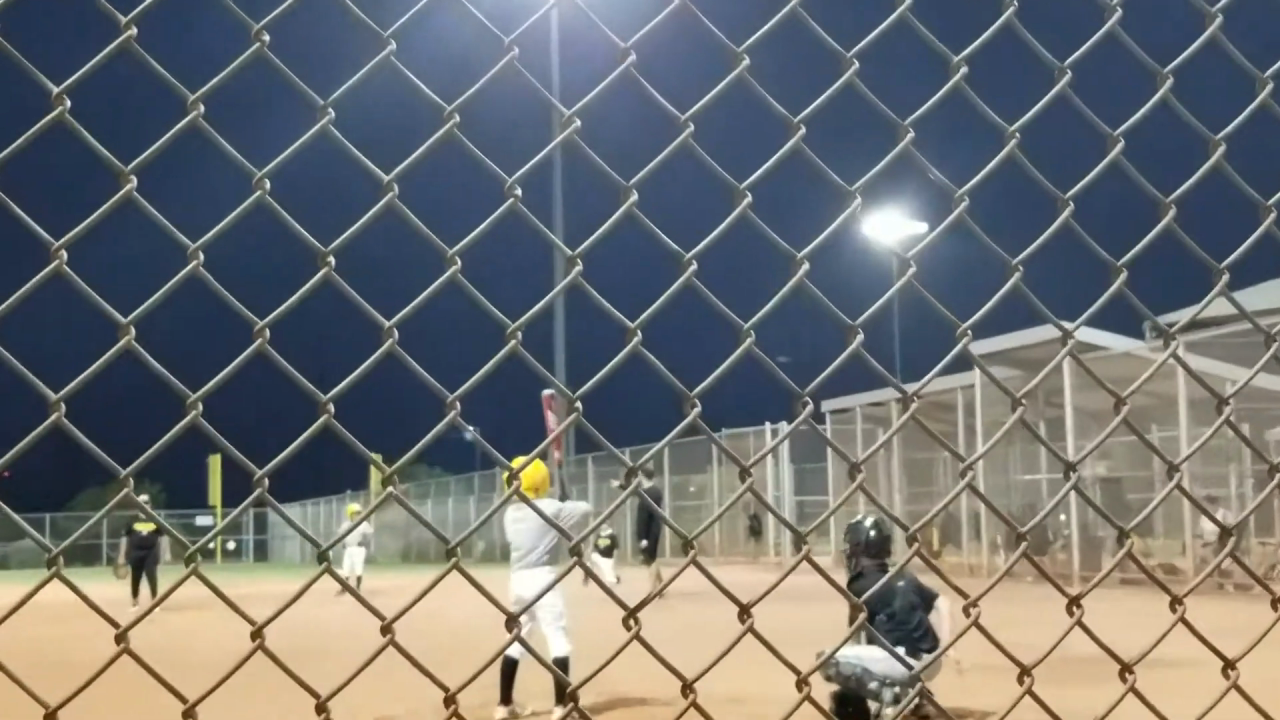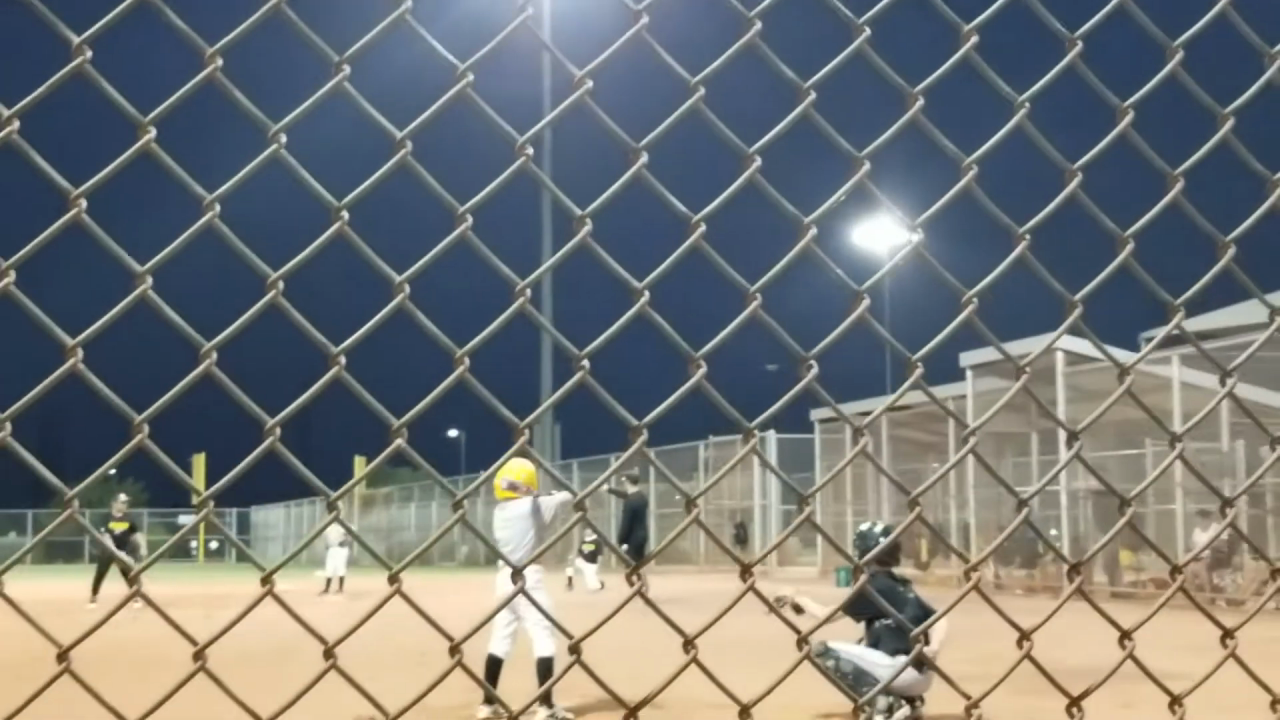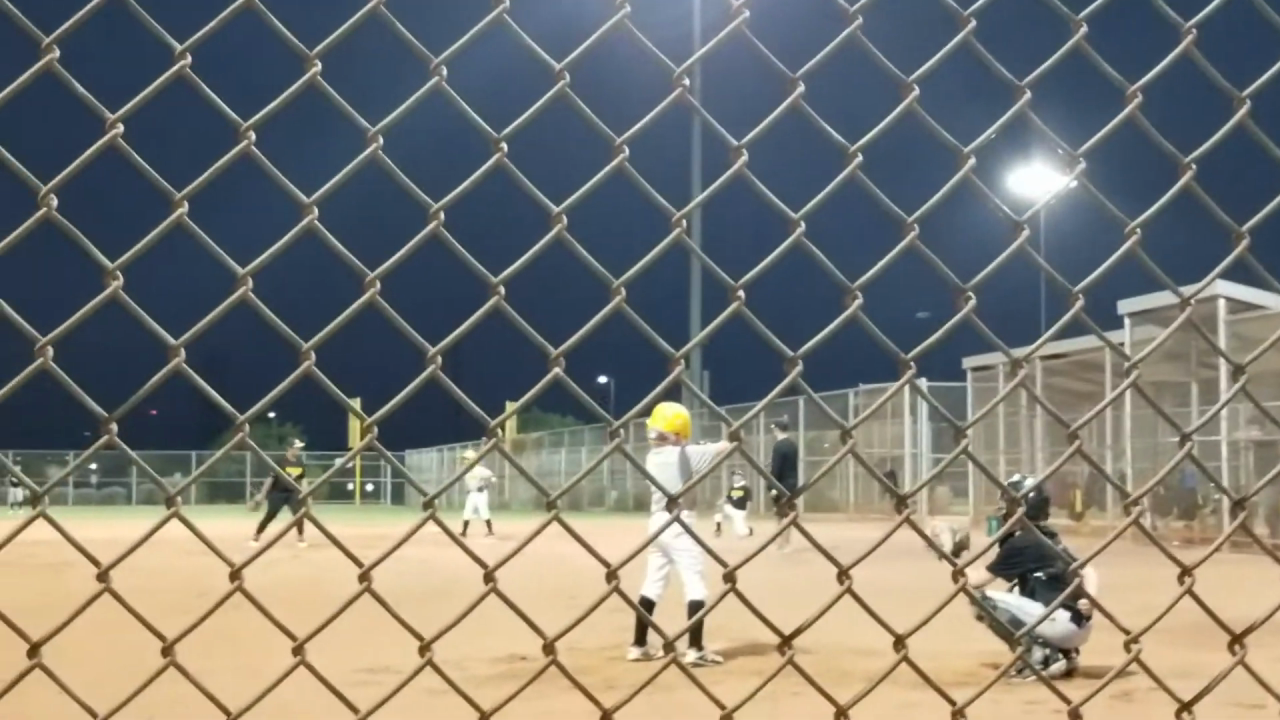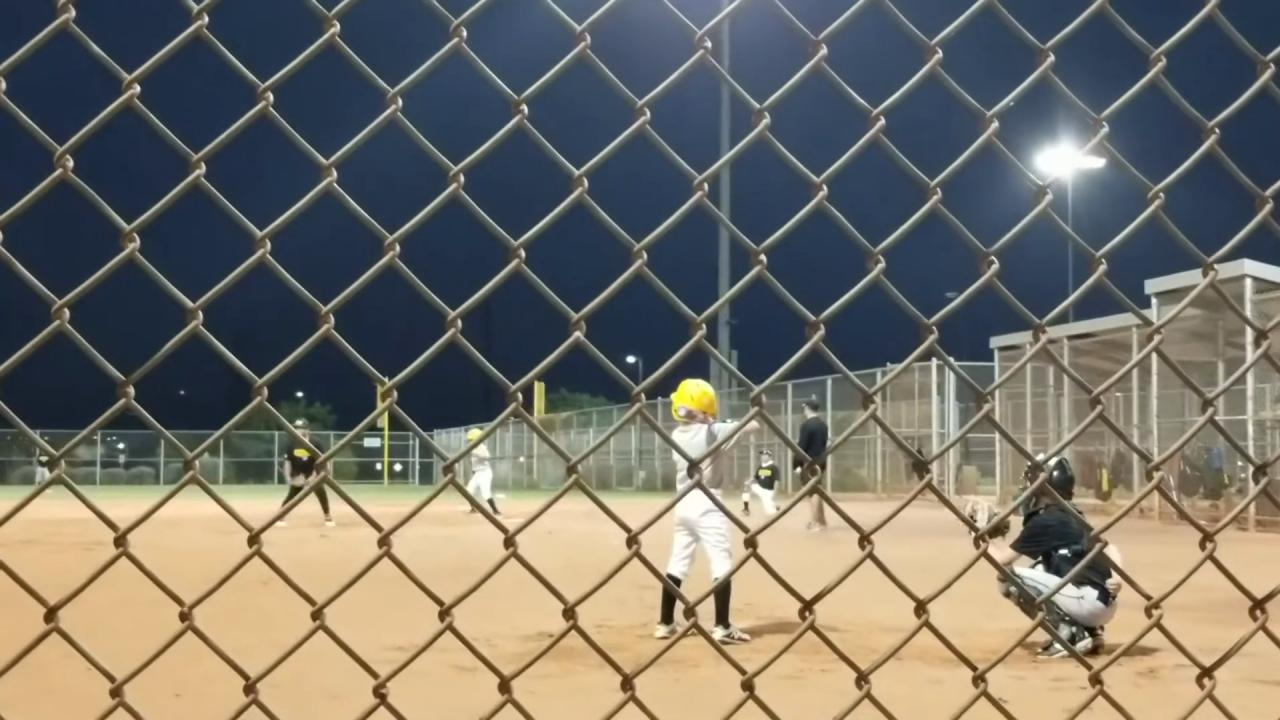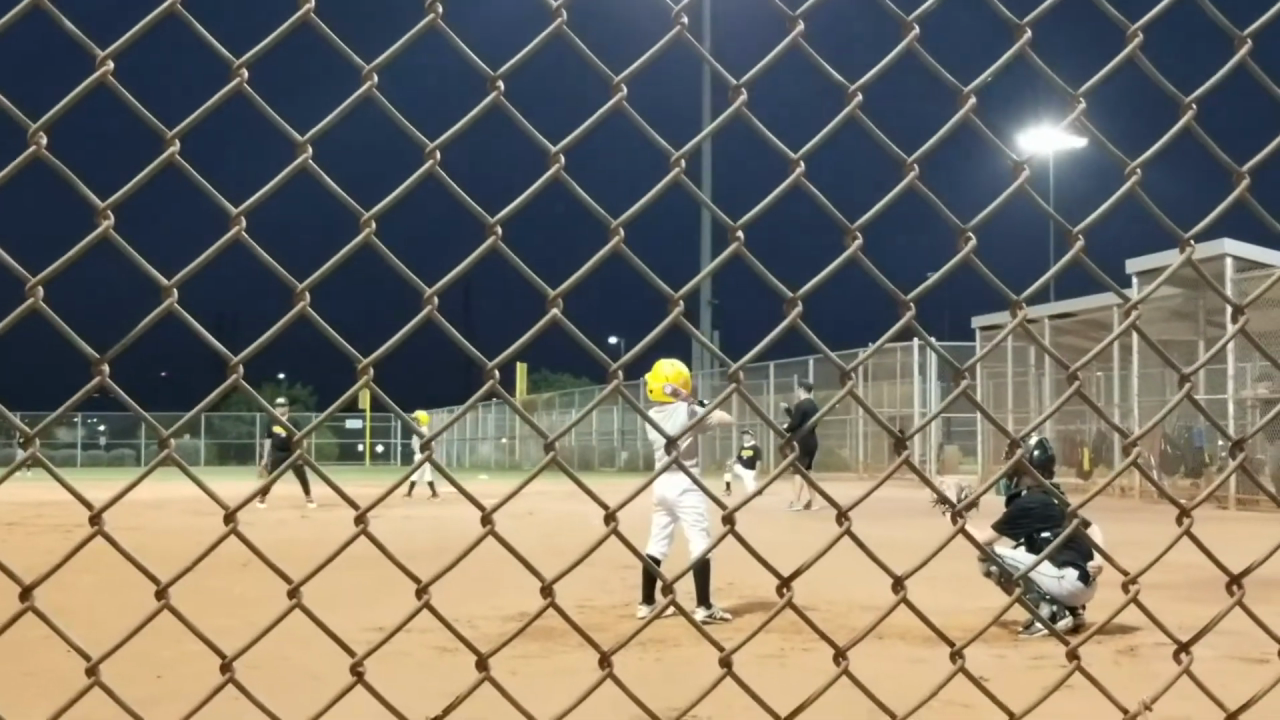
dt=0.7s
person 1, frame 1
left shoulder: (509, 513)
right shoulder: (550, 509)
right elbow: (586, 509)
right wrist: (567, 505)
left hip: (517, 580)
right hip: (542, 579)
left knee: (515, 641)
right knee: (558, 639)
person 1, frame 2
left shoulder: (499, 511)
right shoulder: (532, 505)
right elbow: (569, 495)
right wrist: (537, 493)
left hip: (504, 578)
right hip: (528, 577)
left knee: (500, 641)
right knee: (544, 640)
person 1, frame 3
left shoulder: (652, 456)
right shoulder: (686, 454)
right elbow: (726, 447)
right wrist: (720, 444)
left hip: (657, 524)
right hip: (680, 526)
left knee: (652, 585)
right knee: (695, 585)
left ankle: (638, 645)
right ankle: (695, 650)
person 1, frame 4
left shoulder: (677, 435)
right shoulder: (712, 432)
right elbow: (753, 425)
right wrist: (728, 423)
left hip: (684, 504)
right hip: (706, 505)
left knee: (678, 563)
right knee: (722, 563)
left ankle: (665, 623)
right ankle: (722, 627)
person 1, frame 5
left shoulder: (652, 415)
right shoulder: (687, 411)
right elbow: (726, 420)
right wrist: (703, 408)
left hip: (661, 484)
right hip: (685, 485)
left knee: (657, 543)
right knee: (700, 544)
left ankle: (647, 604)
right ankle: (704, 607)
person 2, frame 1
left shoulder: (861, 584)
right shoulder: (903, 576)
right elbow: (942, 603)
right wrist: (945, 646)
left hip: (902, 661)
right hip: (927, 662)
left knee: (828, 659)
person 2, frame 2
left shoulder: (873, 586)
right shoulder: (904, 587)
left elbow: (828, 614)
right elbow: (938, 619)
left wrist: (796, 599)
right wrist: (933, 648)
left hip: (903, 670)
right hip: (922, 677)
left knee: (823, 651)
left ankle: (887, 704)
right ankle: (908, 701)
person 2, frame 3
left shoulder: (1020, 543)
right shoulder: (1049, 538)
left elbow: (975, 581)
right elbow: (1088, 571)
left wrist: (949, 557)
right wrist: (1090, 601)
left hip: (1062, 624)
right hip: (1077, 625)
left knee: (983, 600)
right knee: (1016, 593)
left ankle: (1043, 655)
right ankle: (1063, 653)
person 2, frame 4
left shoulder: (1043, 522)
right shoulder: (1072, 518)
left elbow: (1001, 559)
right elbow: (1110, 550)
right wrist: (1116, 579)
left hip: (1089, 602)
right hip: (1101, 602)
left knee: (1010, 577)
left ankle: (1071, 634)
right ankle: (1089, 631)
person 2, frame 5
left shoulder: (1026, 503)
right shoulder: (1053, 498)
left elbow: (984, 540)
right elbow: (1093, 530)
right wrist: (1099, 560)
left hip: (1071, 582)
right hip: (1082, 583)
left knee: (990, 556)
left ankle: (1050, 612)
right ankle: (1072, 609)
